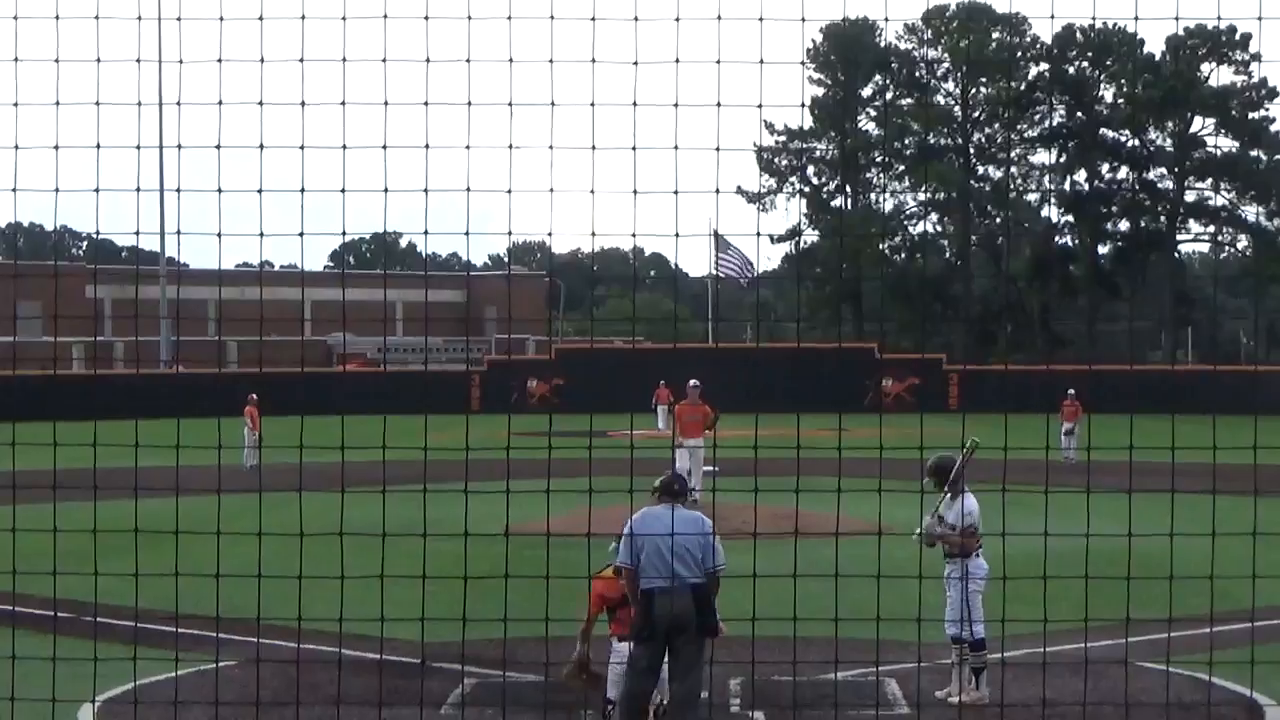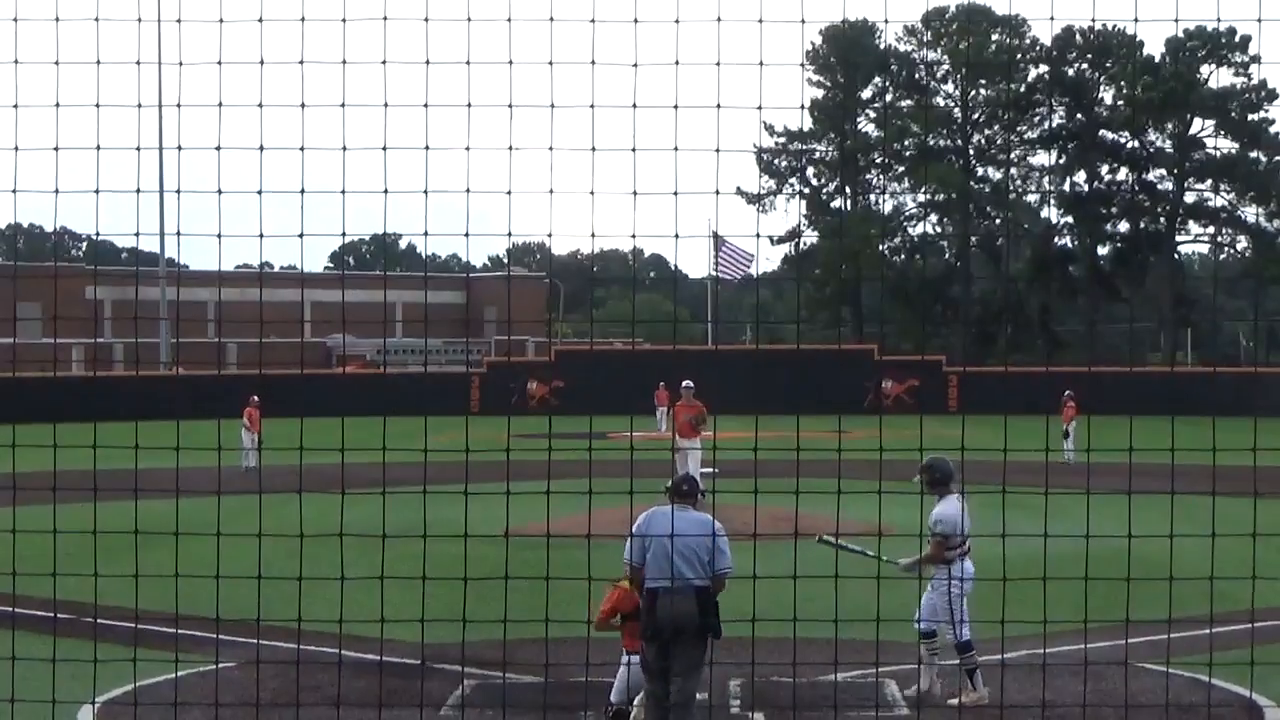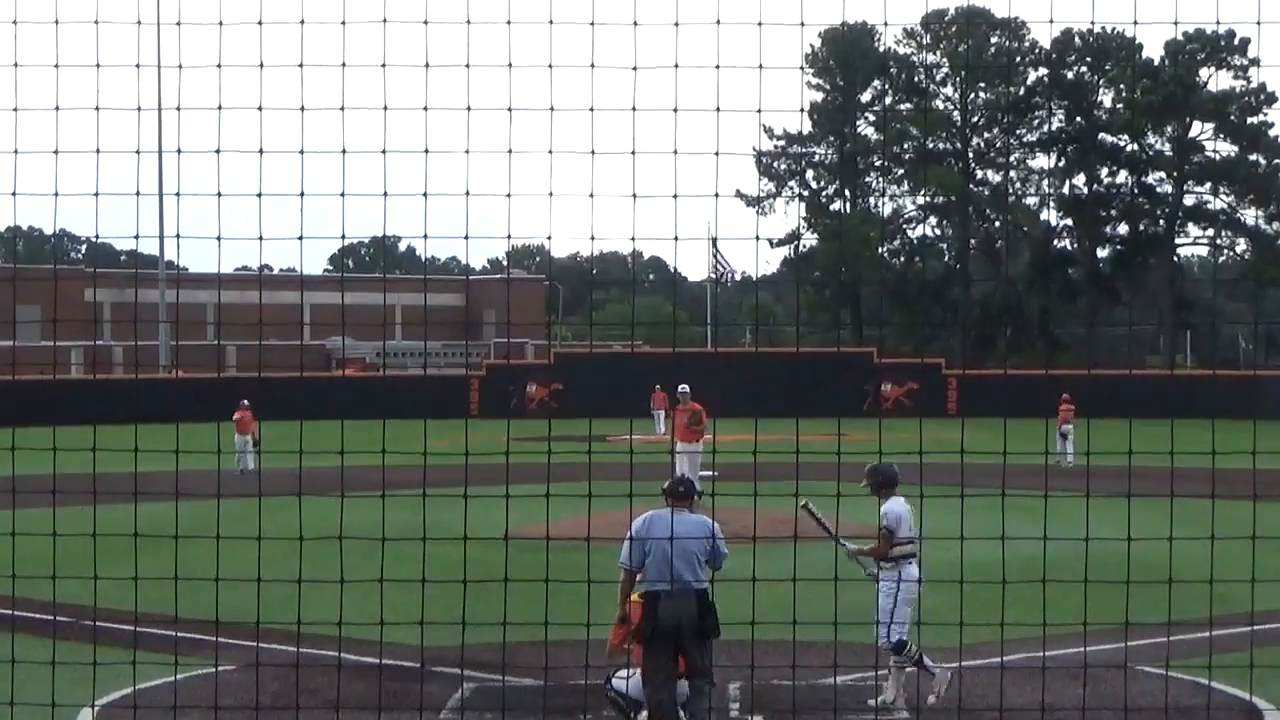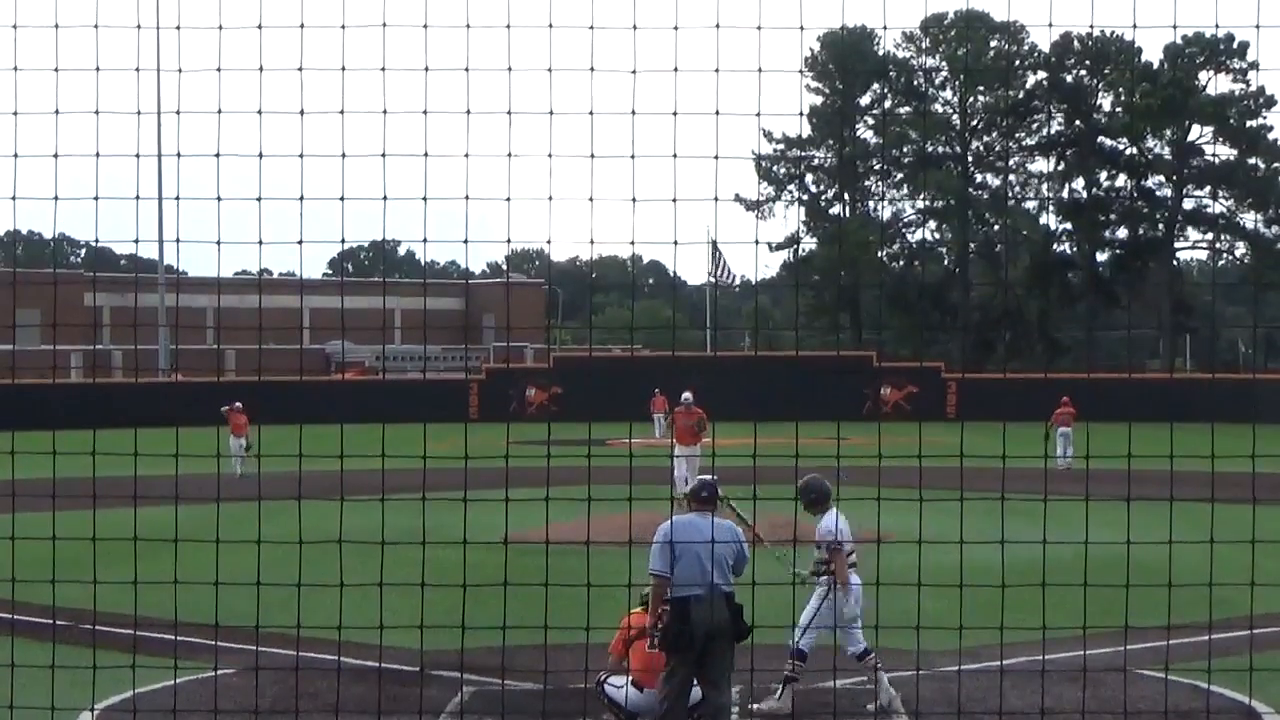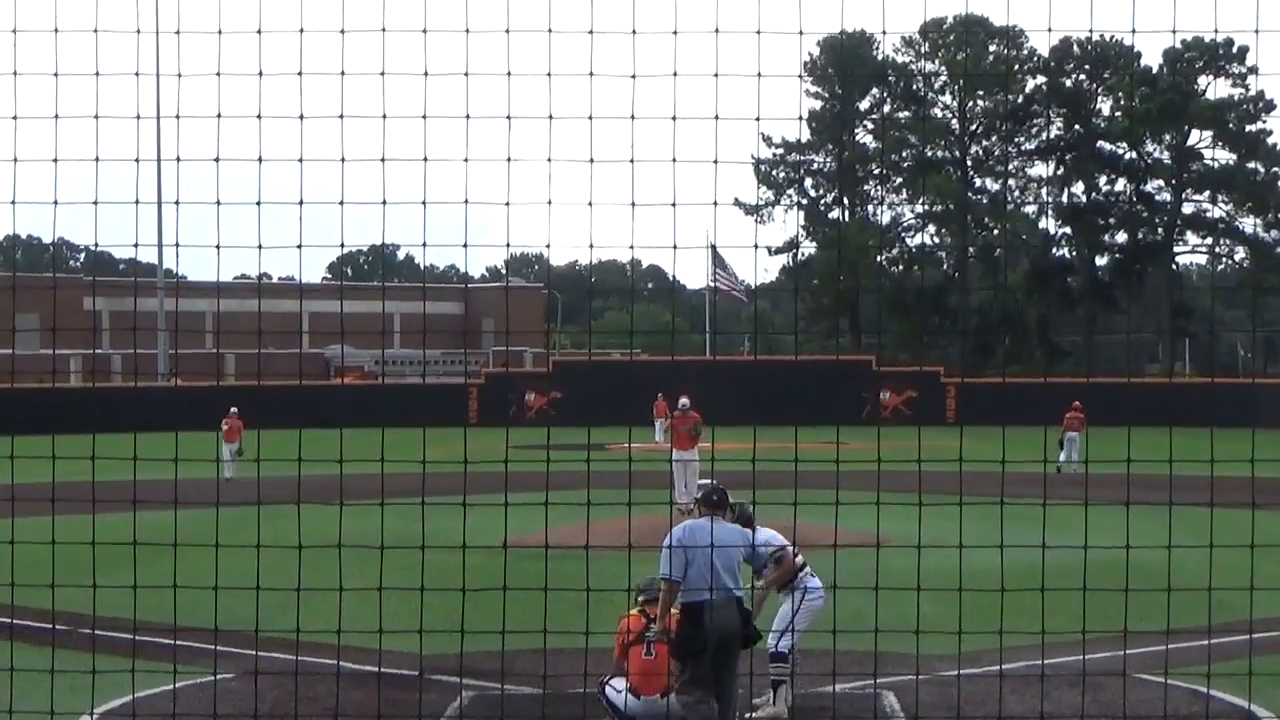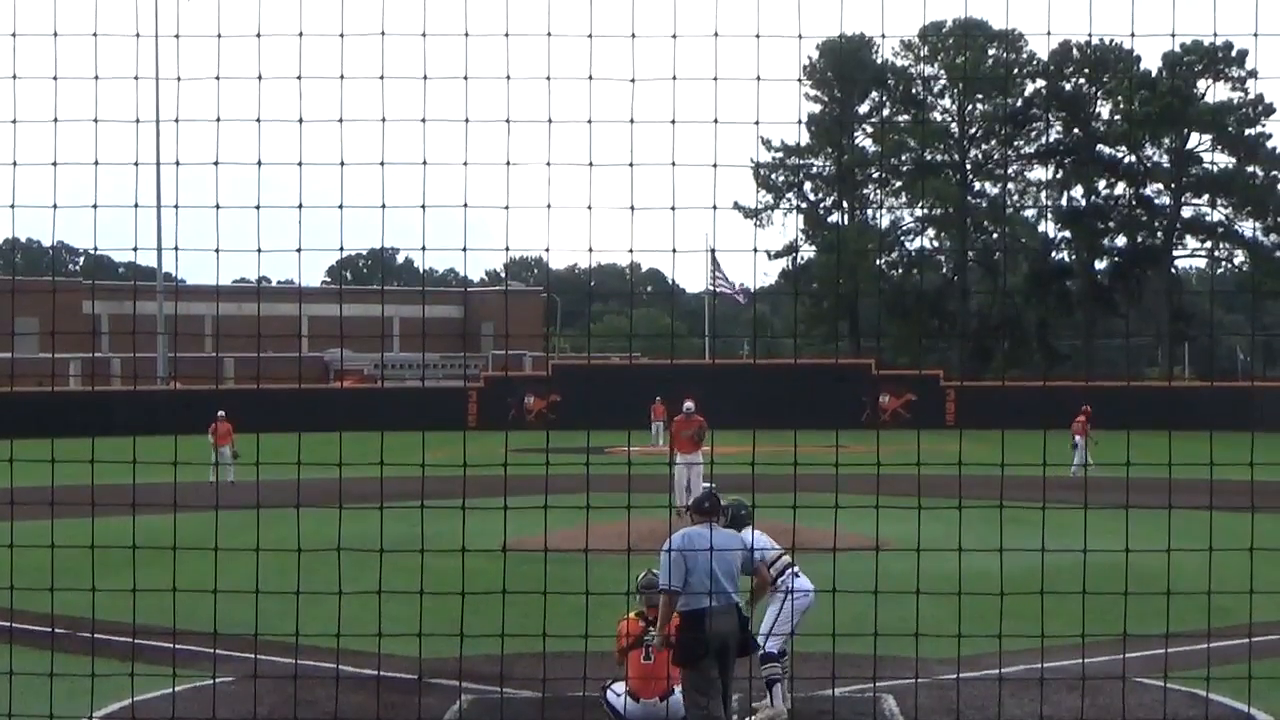
dt=0.5s
person 1, frame 1
left shoulder: (639, 520)
right shoulder: (701, 522)
left elbow: (628, 571)
right elbow: (713, 573)
left wrist: (636, 604)
right wrist: (708, 607)
left hip: (652, 603)
right hip: (691, 602)
left knee: (641, 672)
right knee: (687, 675)
person 1, frame 2
left shoulder: (647, 519)
right shoulder: (710, 524)
left elbow: (633, 569)
right elbow: (721, 575)
left wrist: (645, 596)
right wrist: (707, 597)
left hip: (657, 602)
right hip: (696, 603)
left knee: (655, 673)
right knee: (686, 676)
person 1, frame 3
left shoulder: (645, 522)
right shoulder: (707, 526)
left elbow: (629, 571)
right elbow: (718, 564)
left wrist: (622, 606)
left hip: (657, 607)
right hip: (695, 606)
left knee: (658, 677)
right knee: (700, 674)
person 1, frame 4
left shoulder: (671, 527)
right shoulder: (732, 530)
left elbow: (660, 578)
right elbow: (739, 571)
left wrist: (653, 614)
left hip: (685, 612)
right hip: (723, 610)
left knee: (676, 680)
right knee: (718, 681)
person 1, frame 5
left shoulder: (682, 532)
right shoulder: (741, 534)
left elbow: (671, 582)
left wrist: (662, 618)
left hip: (697, 617)
right hip: (733, 615)
left knee: (692, 687)
right knee: (725, 686)
person 1, frame 6
left shoulder: (679, 540)
right shoulder: (737, 539)
left elbow: (671, 592)
right elbow: (763, 578)
left wrist: (661, 630)
right wrist: (749, 603)
left hip: (697, 624)
right hip: (732, 621)
left knee: (704, 696)
right knee: (722, 692)
person 2, frame 1
left shoulder: (968, 506)
right shoulder: (947, 500)
left elbow: (968, 546)
right elbow: (930, 540)
left wrist: (940, 533)
right wrist: (929, 532)
left hip: (968, 571)
right hip: (953, 569)
left knee: (971, 629)
right knee: (955, 628)
left ankle: (978, 689)
right ankle: (959, 685)
person 2, frame 2
left shoulder: (942, 512)
right shoulder: (956, 500)
left elbow: (937, 553)
left wrist: (912, 563)
right wrist: (923, 560)
left hip: (949, 575)
right hip: (948, 571)
left knee: (958, 632)
right knee: (924, 622)
left ankle: (976, 690)
right ankle: (928, 683)
person 2, frame 3
left shoulder: (889, 509)
right shoulder: (903, 505)
left elbow: (883, 549)
left wrist: (856, 550)
right wrist: (880, 570)
left hip: (898, 577)
right hip: (904, 574)
left knee: (890, 636)
right knee: (894, 634)
left ankle: (936, 674)
right ankle: (894, 694)
person 2, frame 4
left shoulder: (827, 524)
right shoulder: (836, 516)
left elbow: (839, 563)
left wrist: (845, 600)
right wrist: (811, 573)
left hip: (835, 590)
right hip: (850, 587)
left knee: (799, 640)
right knee: (856, 645)
left ankle: (782, 699)
right ankle: (888, 697)
person 2, frame 5
left shoulder: (765, 539)
right shoulder: (755, 541)
left elbow: (789, 567)
right elbow: (762, 576)
left wrist: (764, 588)
right wrist: (753, 611)
left hip: (805, 591)
right hip: (802, 590)
left knee: (778, 642)
right knee: (783, 638)
right ankle: (781, 692)
person 2, frame 6
left shoulder: (744, 540)
right shoulder: (754, 535)
left hip: (790, 591)
right hip: (801, 587)
left knee: (765, 646)
right knee: (775, 642)
right ankle: (780, 696)
